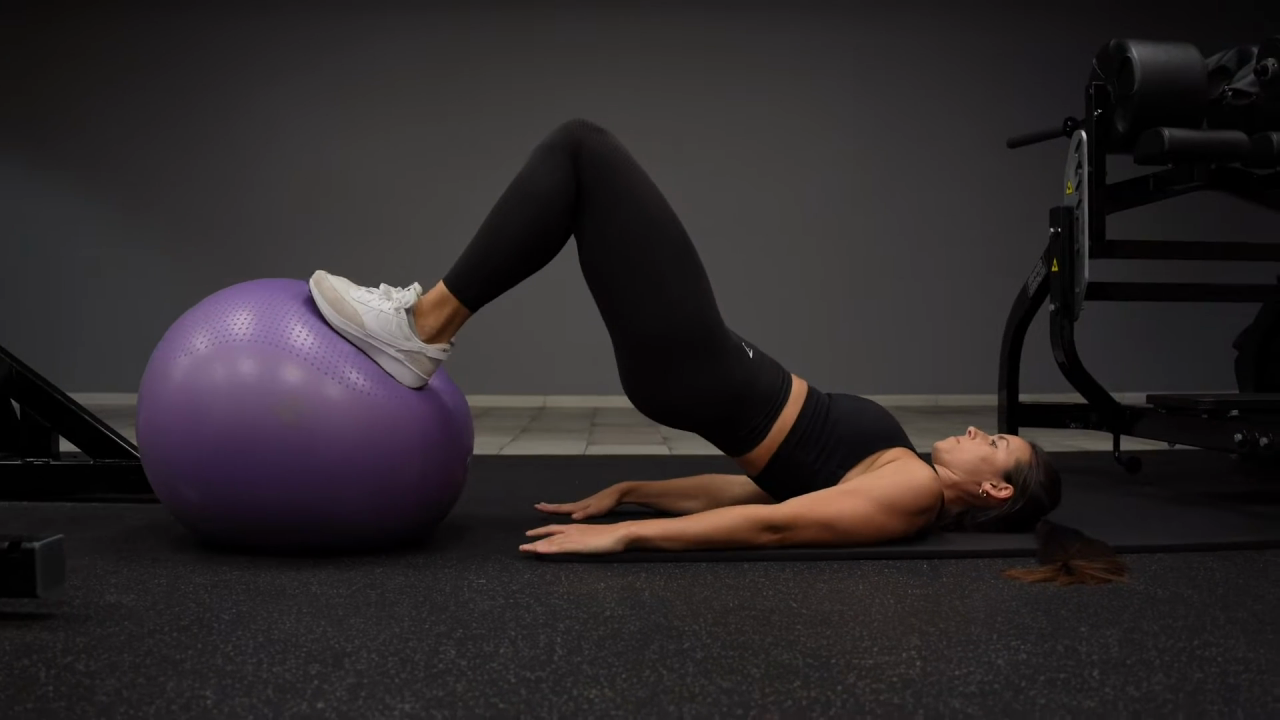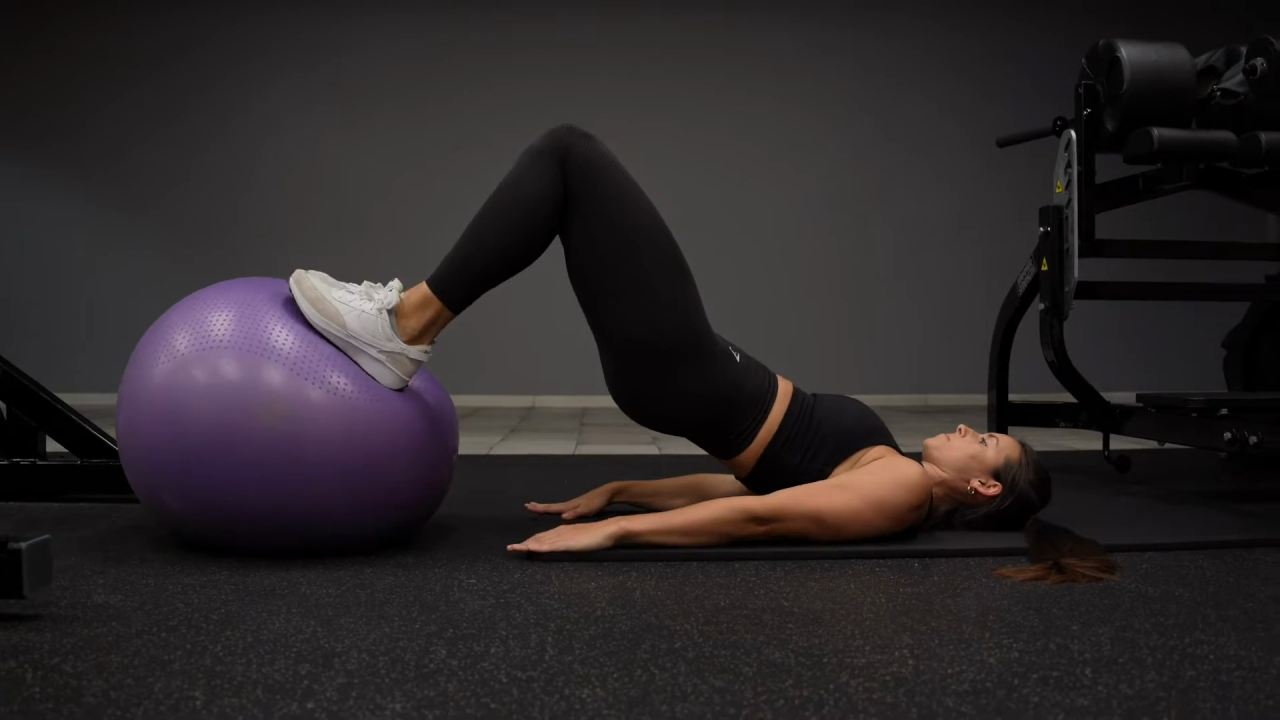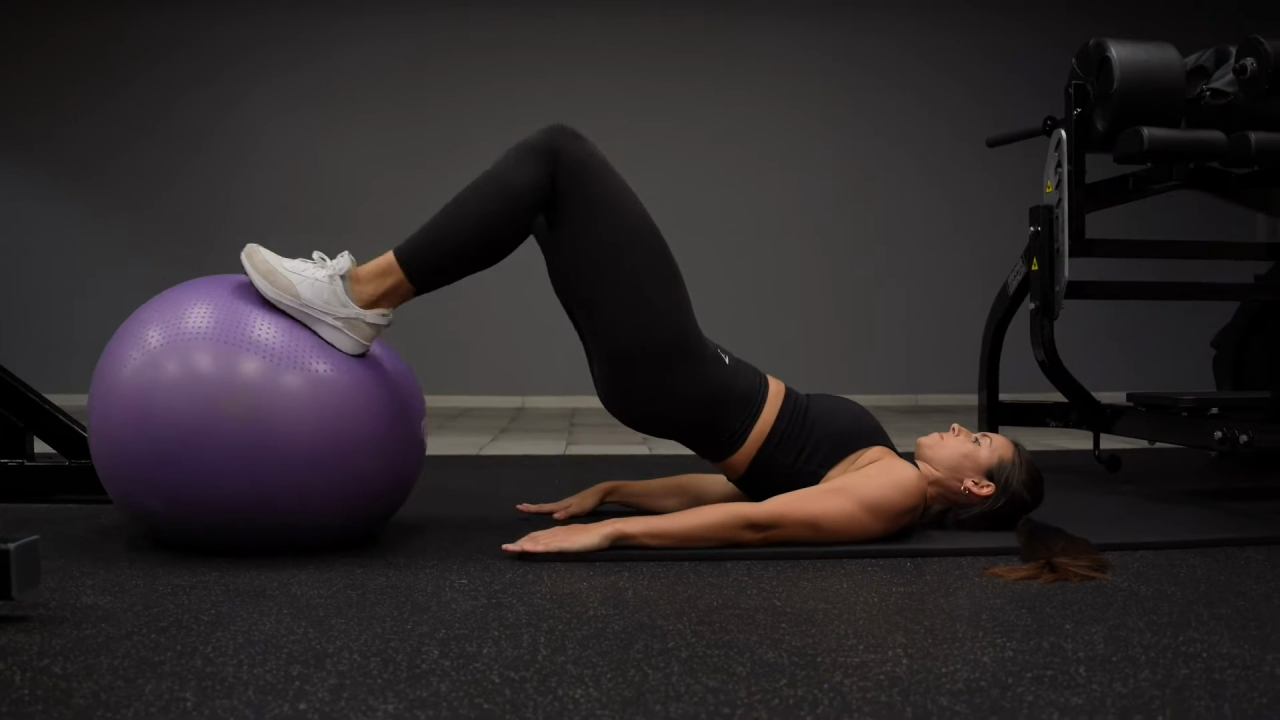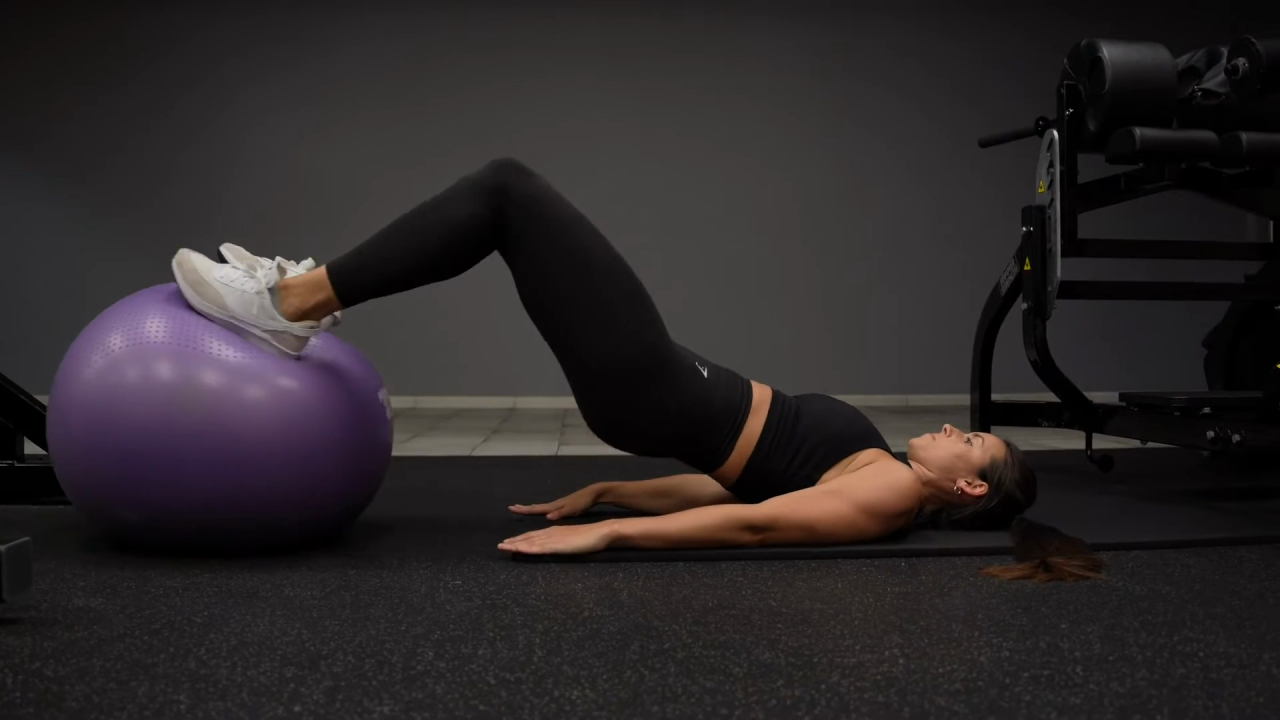
dt=0.2s
person 1, frame 1
left shoulder: (914, 494)
right shoulder: (906, 480)
left elbow: (772, 524)
left wrist: (624, 536)
left hip: (688, 366)
right hip: (697, 371)
left knee: (580, 147)
right knee: (581, 166)
left ankle: (425, 325)
right ankle: (425, 316)
person 1, frame 2
left shoulder: (903, 490)
right shoulder: (894, 479)
left elbow: (759, 516)
left wrist: (615, 532)
left hip: (676, 371)
right hip: (685, 375)
left knee: (569, 151)
right knee: (569, 173)
left ankle: (407, 326)
right ankle: (407, 320)
person 1, frame 3
left shoulder: (896, 493)
right shoulder: (887, 480)
left elbow: (755, 522)
left wrist: (610, 534)
left hip: (666, 374)
right hip: (675, 379)
left knee: (558, 152)
right knee: (553, 181)
left ankle: (360, 293)
right ankle: (367, 292)
person 1, frame 4
left shoulder: (891, 493)
right shoulder: (880, 477)
left elbow: (751, 523)
left wrist: (605, 534)
right wrist: (597, 493)
left hip: (647, 390)
right hip: (660, 392)
left knee: (507, 185)
right knee: (507, 206)
left ankle: (289, 306)
right ankle: (304, 298)
